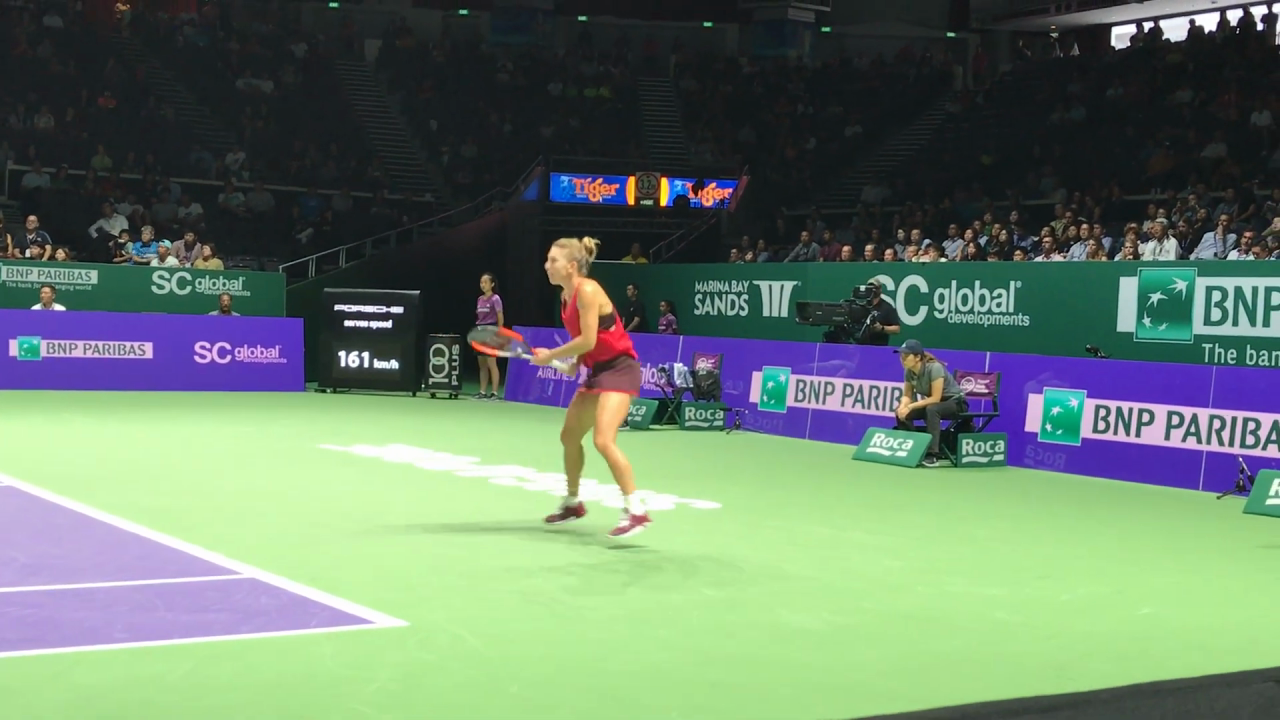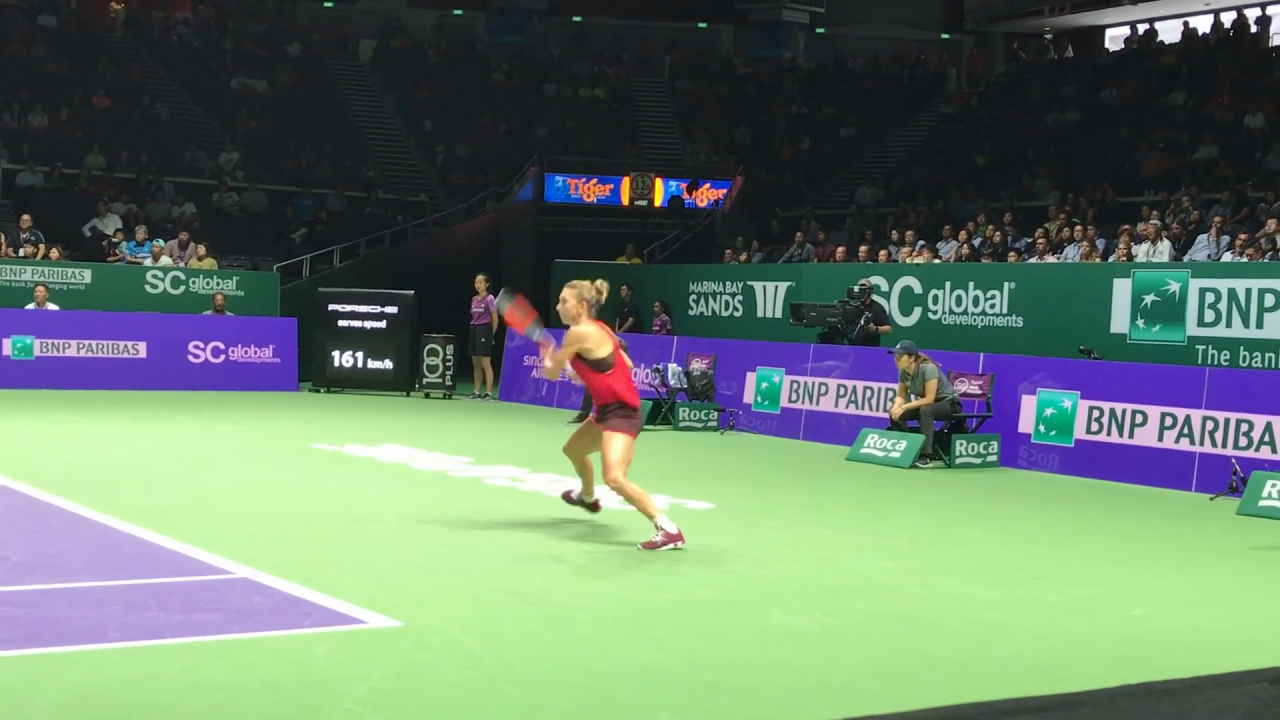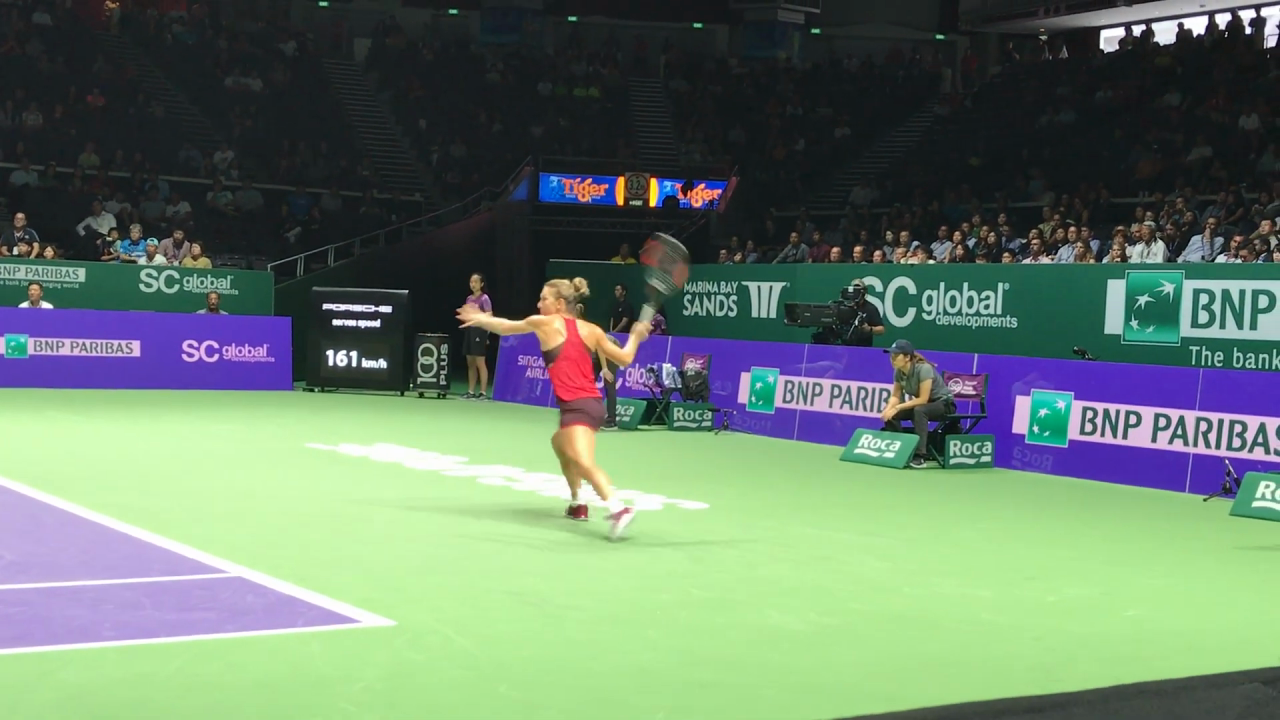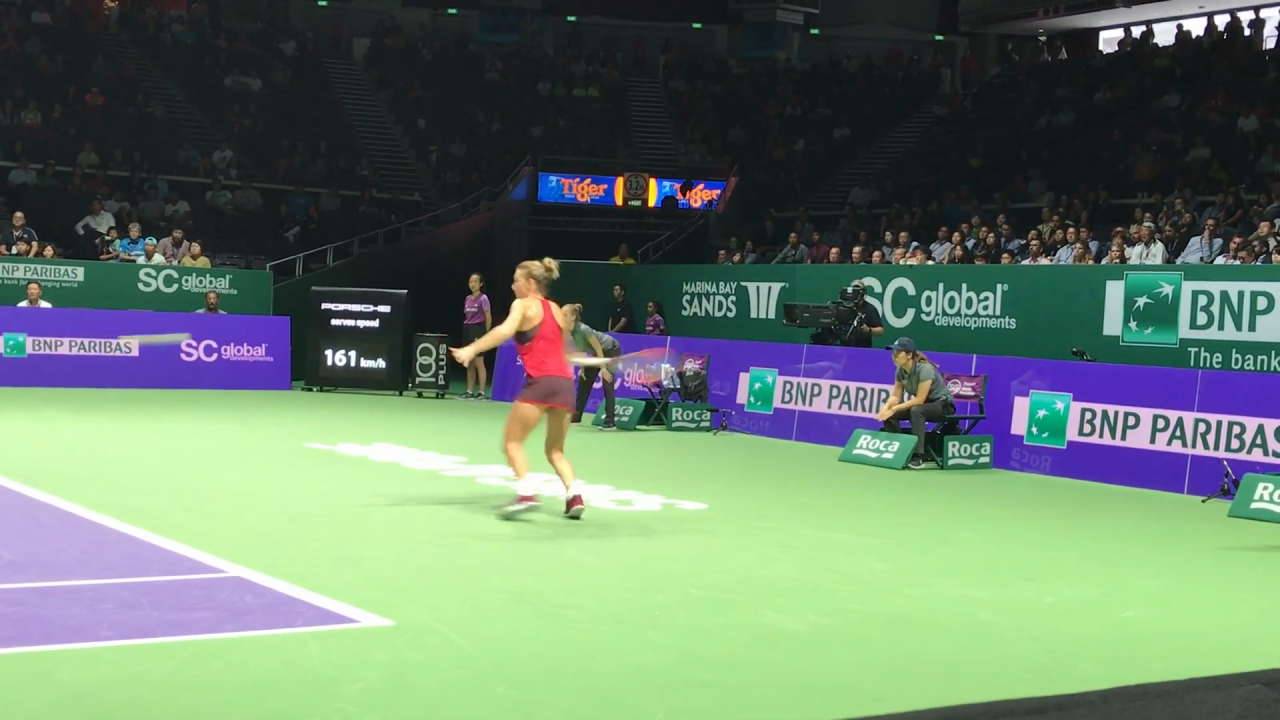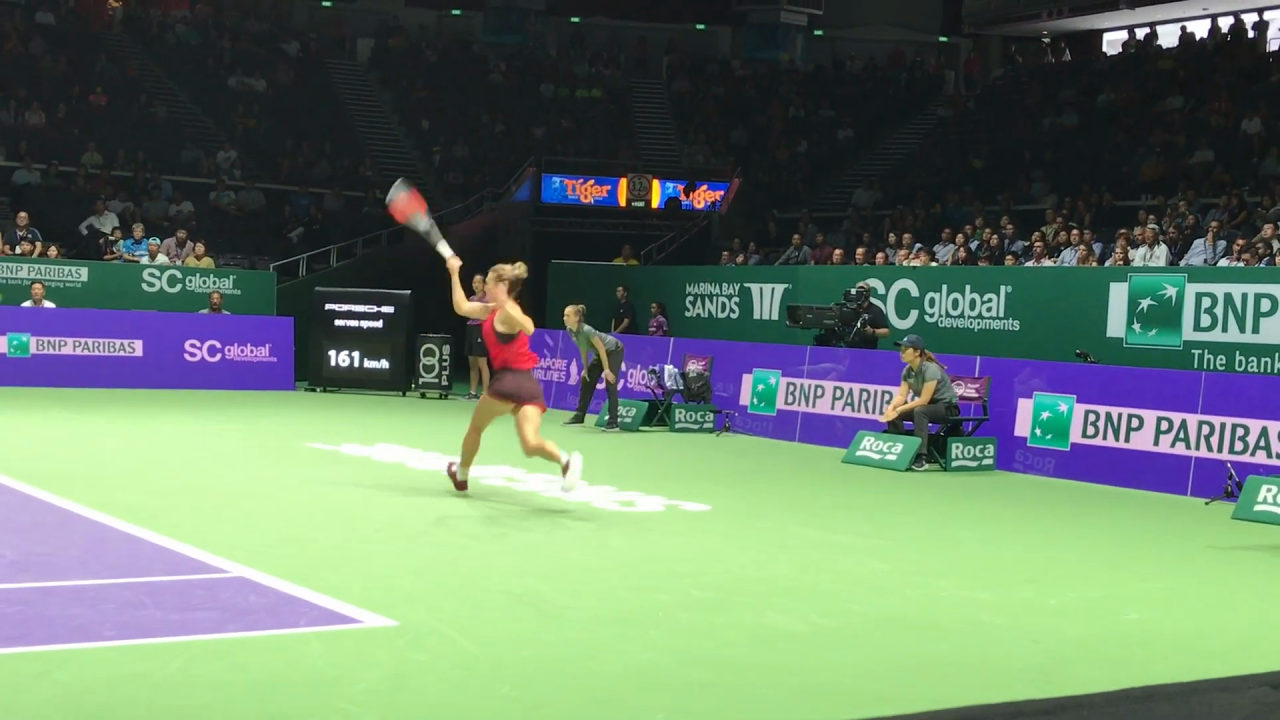
dt=0.2s
person 1, frame 1
left shoulder: (587, 290)
right shoulder: (567, 295)
left elbow: (588, 341)
left wrist: (551, 356)
right wrist: (574, 362)
left hip: (618, 369)
right hip: (597, 371)
left knee: (604, 441)
right knee: (569, 437)
left ankle: (636, 511)
right ankle: (572, 502)
person 1, frame 2
left shoulder: (577, 333)
right shoulder: (597, 330)
left elbow: (552, 372)
right elbow: (625, 365)
left wrist: (548, 360)
left hip: (621, 414)
right hip: (608, 410)
left knee: (614, 478)
right knee: (573, 449)
left ankle: (669, 530)
right ankle: (588, 496)
person 1, frame 3
left shoulder: (544, 323)
right shoulder: (591, 329)
left elbow: (506, 327)
right elbow: (624, 360)
left wrist: (480, 319)
right wrist: (636, 337)
left hip: (576, 407)
right hip: (593, 405)
left knee: (584, 464)
right knee: (560, 444)
left ankle: (618, 508)
right ankle: (577, 504)
person 1, frame 4
left shoulder: (522, 305)
right shoulder: (555, 311)
left elbow: (505, 331)
left wrist: (470, 350)
left hip: (540, 383)
right hip: (565, 385)
left knee: (511, 442)
right knee: (555, 450)
left ankle: (527, 494)
right ankle: (574, 495)
person 1, frame 5
left shoulder: (506, 311)
right shoulder: (495, 309)
left elbow: (528, 328)
right elbow: (461, 307)
left wrist: (502, 302)
right wrist: (454, 274)
left hip: (509, 381)
right hip: (527, 385)
left knee: (475, 429)
right knee: (531, 443)
left ankle: (461, 474)
right ankle: (566, 461)
